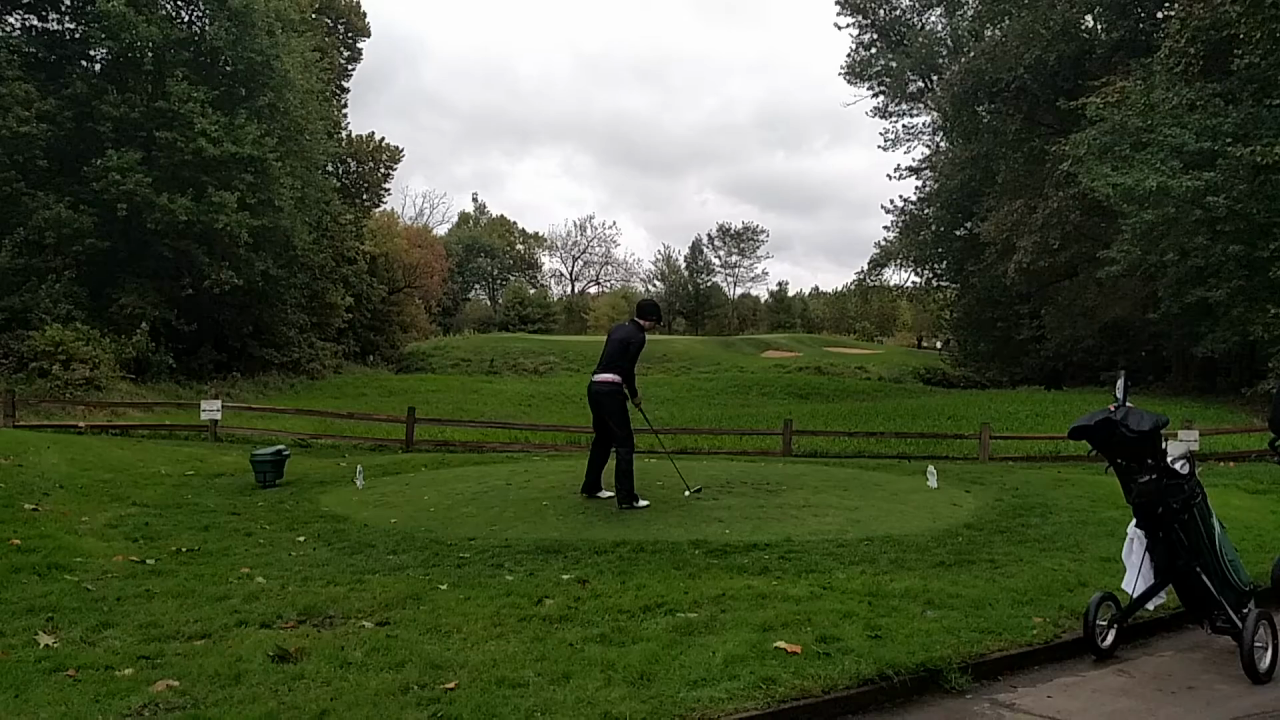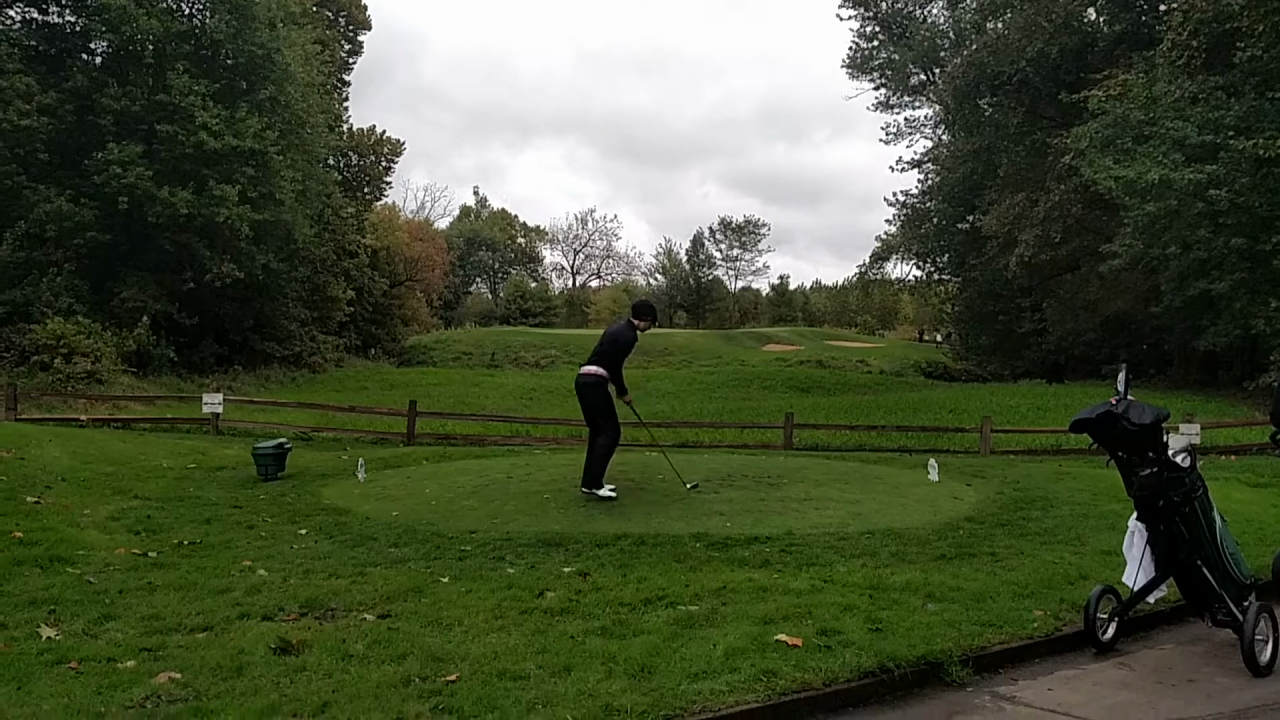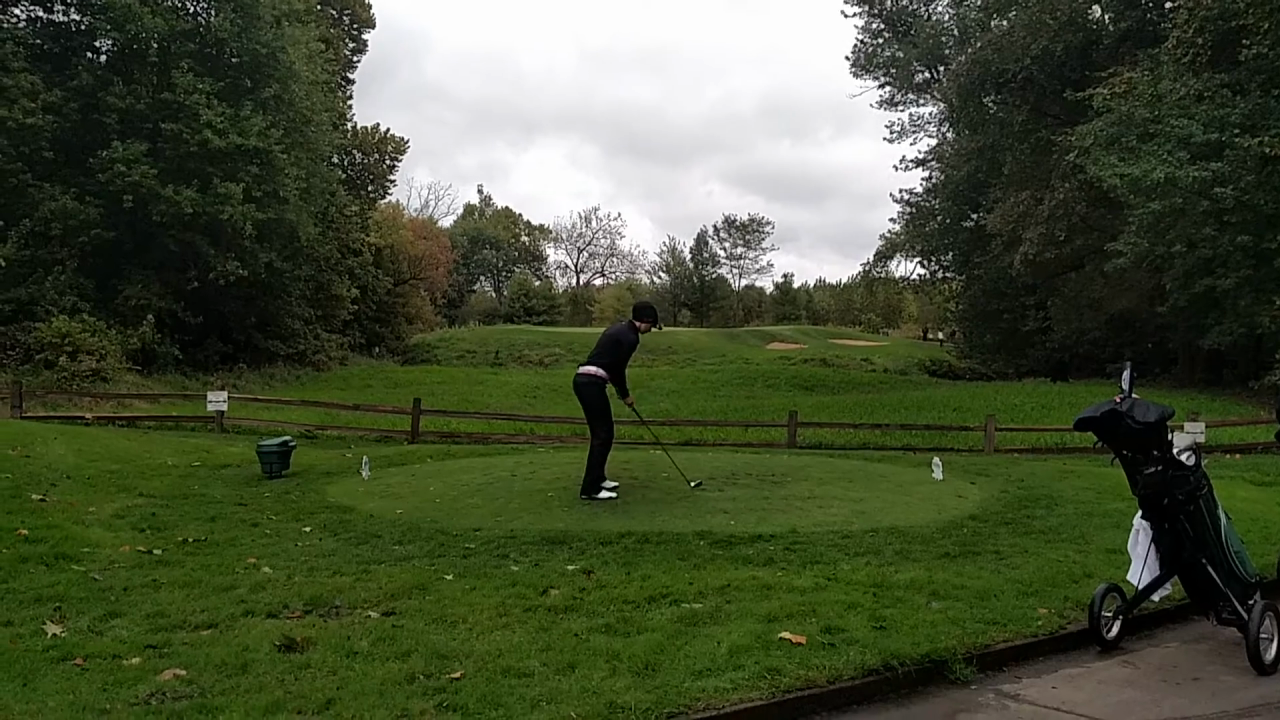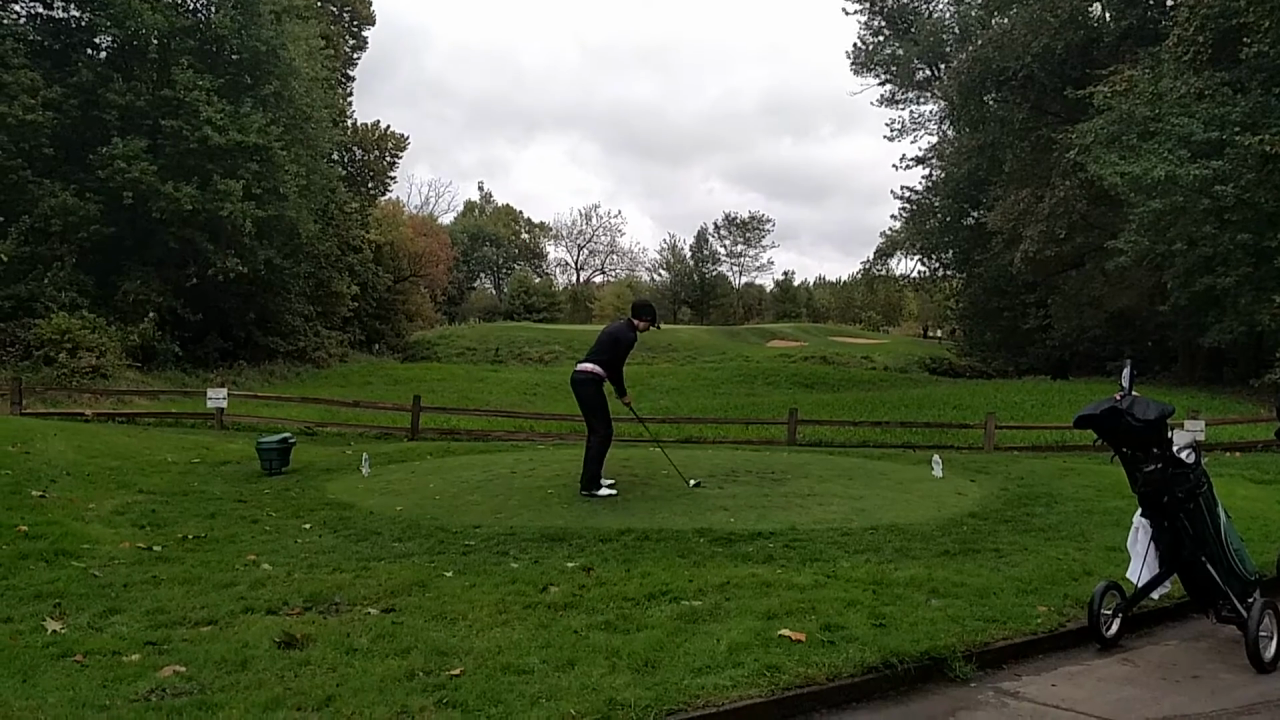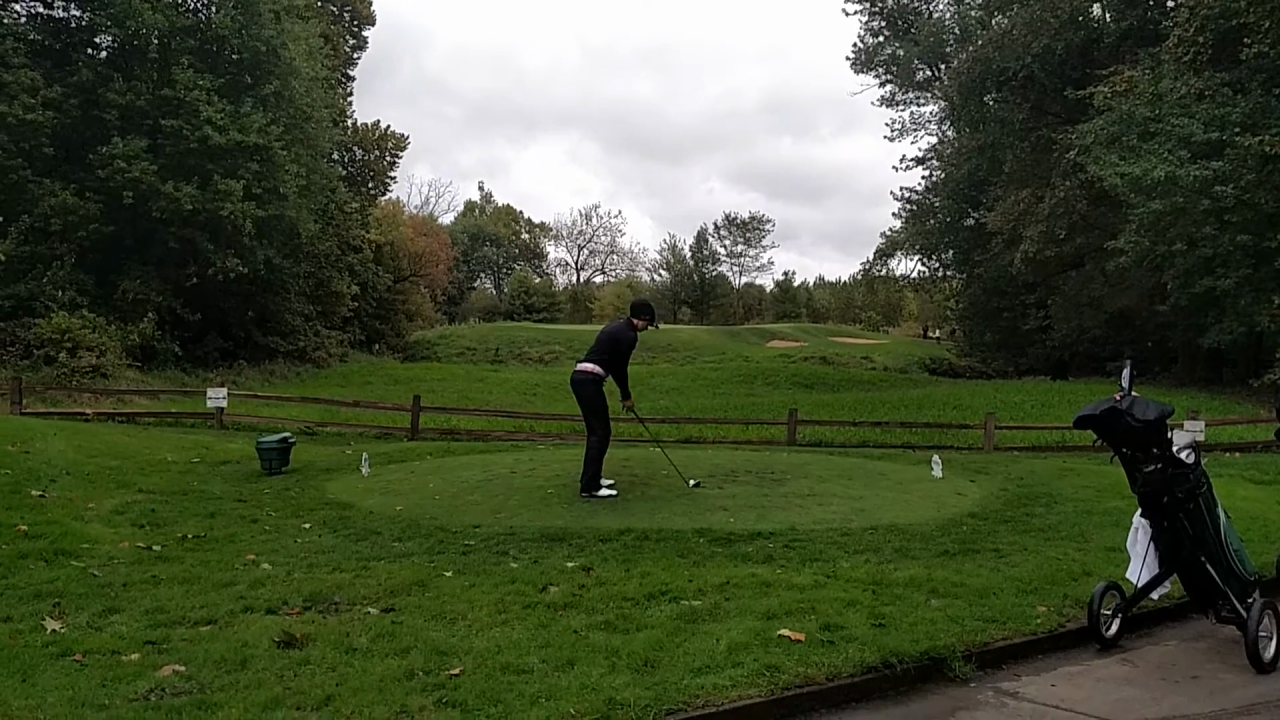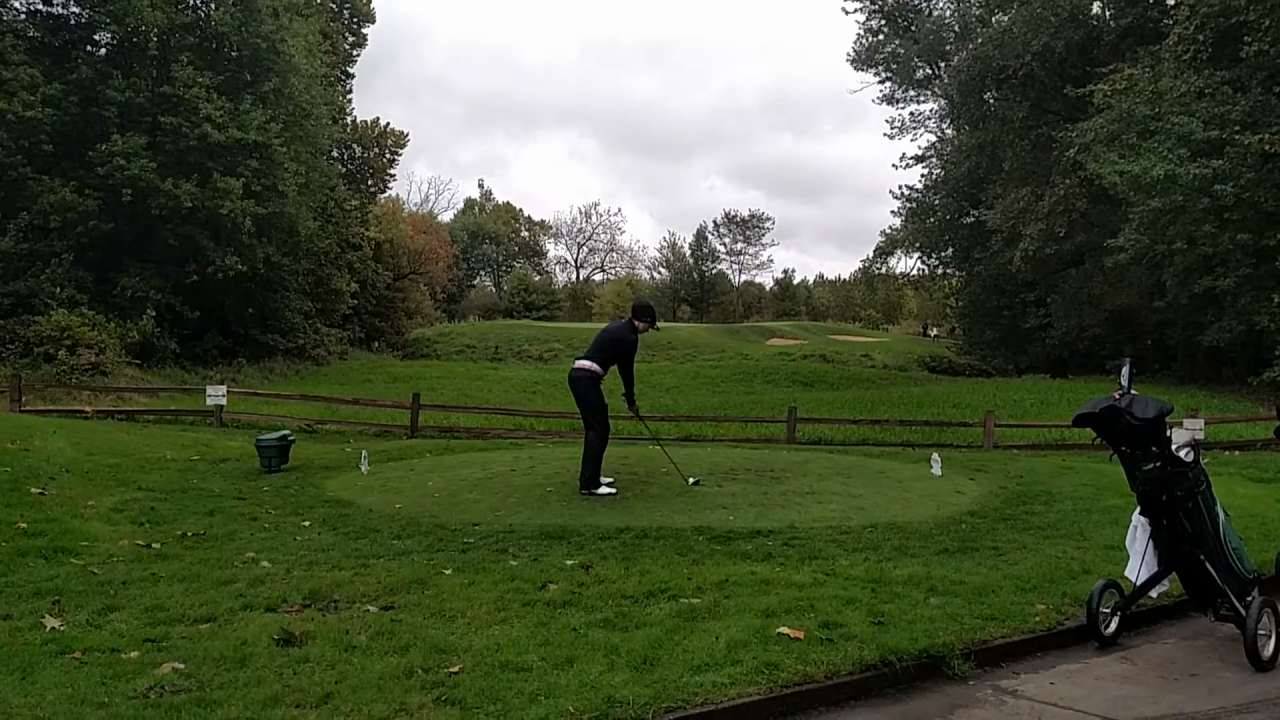
dt=0.3s
person 1, frame 1
left shoulder: (618, 329)
right shoulder: (637, 337)
right elbow: (627, 369)
left wrist: (622, 390)
right wrist: (634, 395)
left hip: (595, 386)
right hip: (609, 390)
left knee: (603, 438)
right knee: (624, 442)
left ankle: (591, 487)
right ankle: (626, 497)
person 1, frame 2
left shoulder: (619, 327)
right shoulder: (628, 335)
right elbow: (615, 366)
left wrist: (619, 390)
right wrist: (623, 392)
left hip: (585, 379)
right hip: (594, 383)
left knee: (598, 431)
right knee: (610, 432)
left ankle: (592, 480)
right ankle: (591, 483)
person 1, frame 3
left shoulder: (619, 328)
right shoulder: (630, 337)
right elbow: (618, 369)
left wrist: (620, 391)
right wrist: (625, 394)
left hip: (583, 379)
right hip: (592, 383)
left knee: (600, 432)
right knee: (604, 434)
left ankle: (597, 478)
right ankle: (590, 488)
person 1, frame 4
left shoulder: (618, 327)
right shoulder: (628, 335)
right elbow: (615, 367)
left wrist: (619, 390)
right wrist: (623, 393)
left hip: (581, 377)
right hip: (589, 380)
left knee: (597, 429)
right knee: (603, 431)
left ankle: (590, 478)
right ankle: (590, 484)
person 1, frame 5
left shoulder: (617, 327)
right shoulder: (628, 335)
right elbow: (620, 367)
left wrist: (623, 392)
right wrist: (626, 396)
left hip: (581, 377)
right hip: (589, 380)
left knee: (596, 430)
right knee: (601, 432)
left ankle: (590, 478)
right ankle: (590, 486)
person 1, frame 6
left shoulder: (619, 326)
right shoulder: (629, 337)
left elbow: (622, 367)
right elbow: (627, 369)
left wrist: (629, 395)
right wrist: (631, 401)
left hip: (579, 375)
right hip: (587, 378)
left knee: (594, 428)
right knee: (600, 429)
left ankle: (590, 475)
right ankle: (590, 483)
